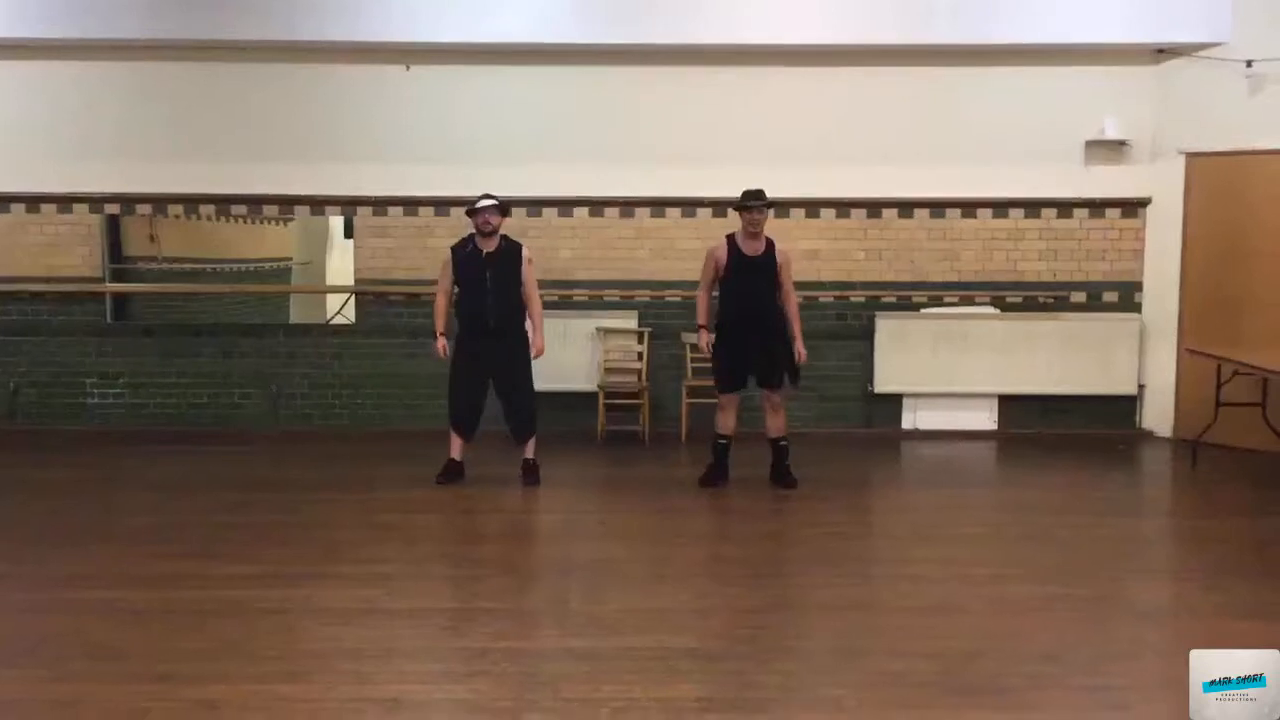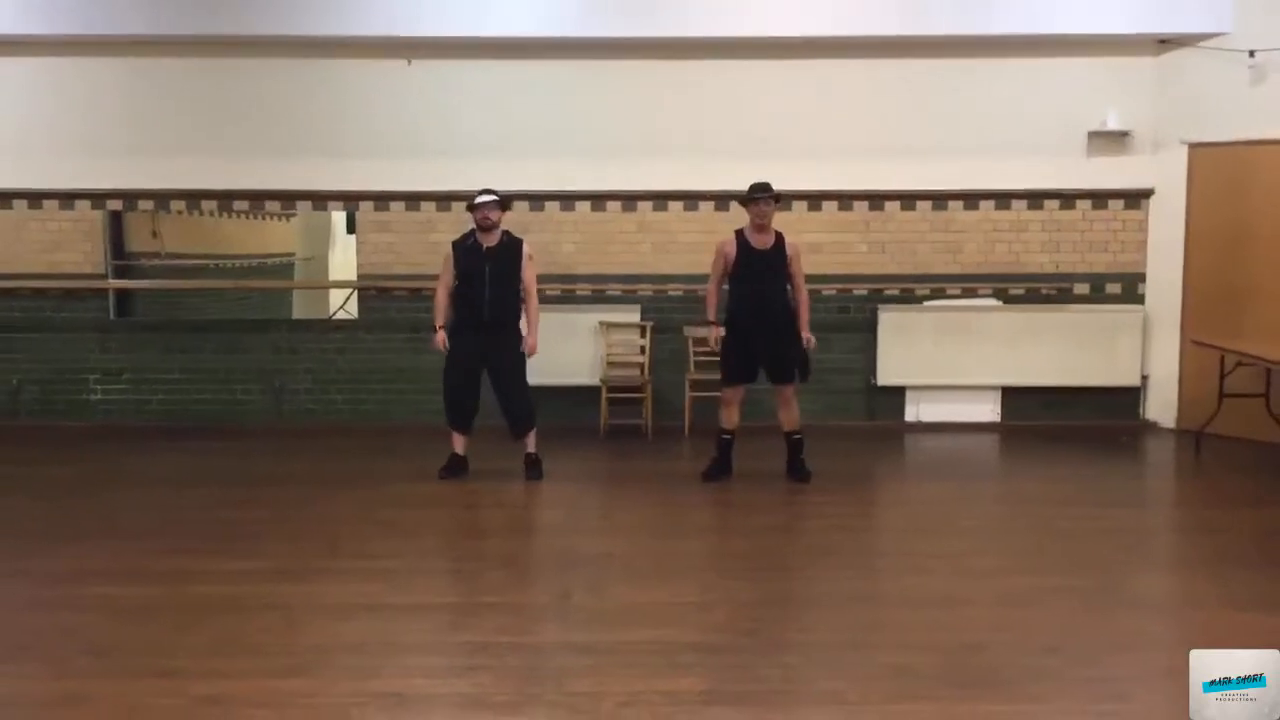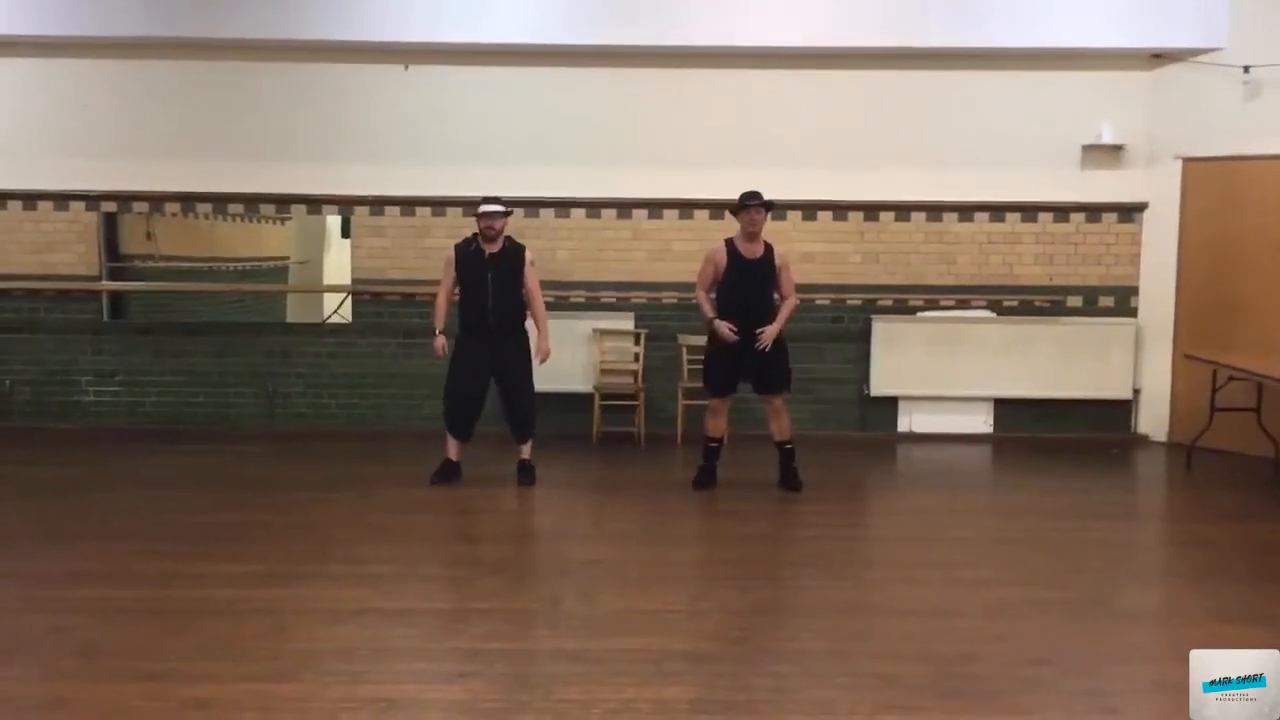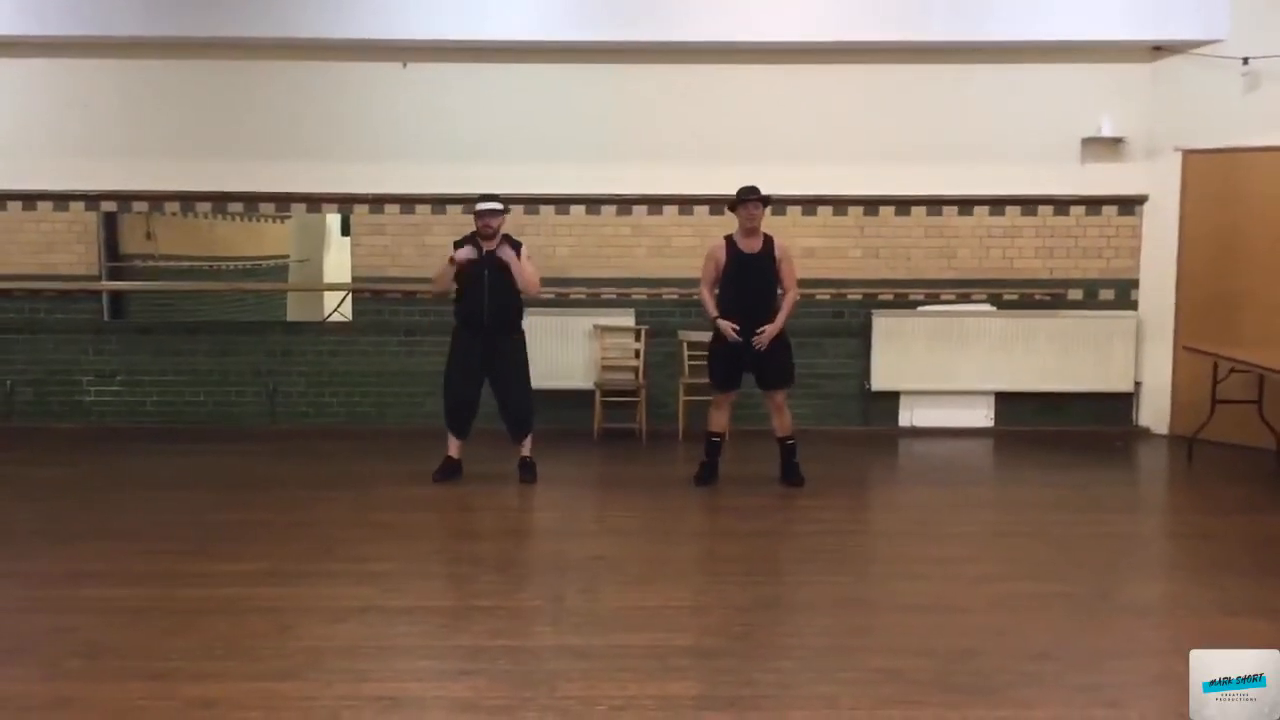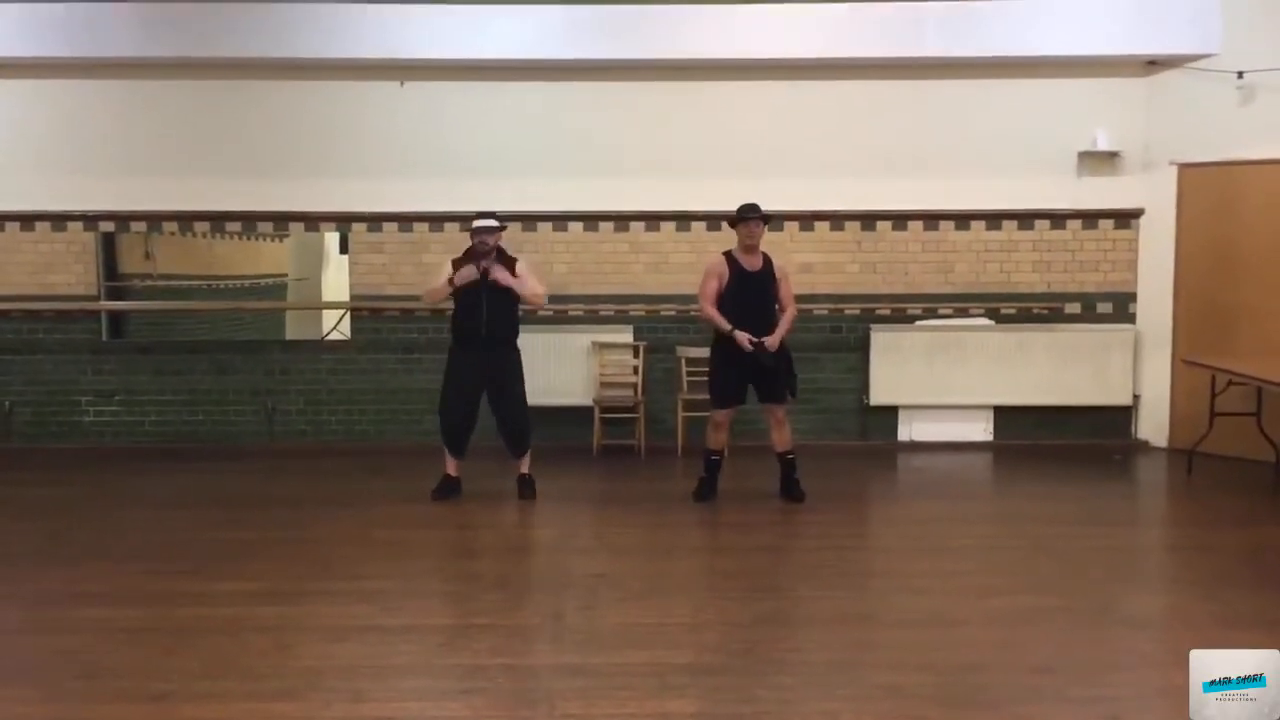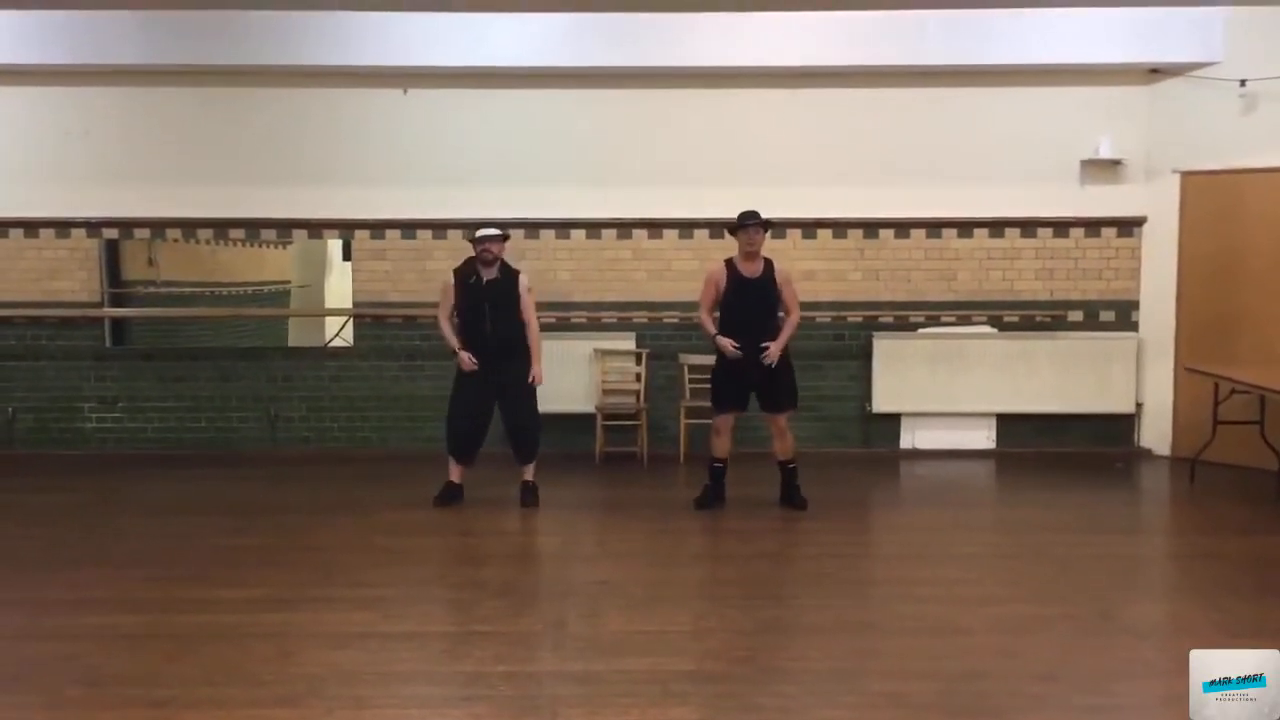
dt=0.7s
person 1, frame 1
left shoulder: (778, 253)
right shoulder: (720, 250)
left elbow: (788, 296)
right elbow: (704, 290)
left wrist: (797, 337)
right wrist: (703, 328)
left hip: (770, 335)
right hip: (730, 336)
left knee: (774, 400)
right knee: (726, 400)
left ankle: (780, 466)
right ankle: (719, 466)
person 1, frame 2
left shoulder: (788, 246)
right shoulder: (729, 245)
left elbow: (799, 288)
right elbow: (714, 285)
left wrist: (805, 326)
right wrist: (713, 323)
left hip: (780, 329)
right hip: (739, 330)
left knee: (786, 393)
right knee: (730, 394)
left ankle: (795, 460)
right ankle: (723, 460)
person 1, frame 3
left shoulder: (776, 256)
right shoulder: (719, 253)
left elbow: (789, 297)
right elbow: (701, 291)
left wrist: (776, 327)
right wrist: (715, 321)
left hip: (765, 338)
right hip: (726, 338)
left knee: (776, 403)
right knee: (717, 403)
left ankle: (788, 469)
right ankle: (708, 468)
person 1, frame 4
left shoulder: (777, 248)
right shoulder: (720, 248)
left elbow: (791, 291)
right elbow: (706, 289)
left wrist: (776, 325)
right wrist: (717, 319)
left hip: (768, 334)
right hip: (729, 334)
left knee: (777, 399)
right knee: (721, 397)
left ankle: (789, 464)
right ankle: (710, 463)
person 1, frame 5
left shoulder: (775, 267)
right shoulder: (720, 265)
left elbow: (789, 307)
right elbow: (706, 306)
left wrist: (778, 335)
right wrist: (733, 332)
left hip: (768, 349)
right hip: (729, 350)
left knee: (778, 414)
right knee: (720, 416)
left ankle: (789, 480)
right ankle: (709, 480)
person 1, frame 6
left shoulder: (777, 272)
right shoulder: (720, 272)
left elbow: (793, 312)
right elbow: (704, 311)
left wrist: (779, 343)
right wrist: (717, 337)
left hip: (770, 358)
right hip: (732, 357)
left knee: (780, 423)
right knee: (722, 423)
left ankle: (790, 488)
right ankle: (715, 488)
person 2, frame 1
left shoulder: (519, 253)
right shoulder: (457, 254)
left elbow: (531, 296)
right elbow: (443, 295)
left wrist: (537, 333)
right wrist: (440, 333)
left hip: (511, 341)
right hip: (470, 341)
left knee: (520, 401)
right knee: (462, 401)
left ankle: (529, 462)
right ankle: (455, 462)
person 2, frame 2
left shoulder: (519, 249)
right shoulder: (457, 249)
left elbow: (530, 293)
right elbow: (444, 290)
left wrist: (532, 333)
right wrist: (440, 327)
left hip: (505, 335)
right hip: (465, 335)
left knee: (516, 396)
right knee: (458, 395)
left ankle: (532, 456)
right ankle: (458, 457)
person 2, frame 3
left shoulder: (521, 255)
right shoulder: (459, 253)
left elbow: (534, 297)
right elbow: (444, 294)
left wrist: (543, 336)
right wrist: (439, 331)
left hip: (512, 340)
right hip: (471, 340)
left knee: (520, 400)
right knee: (459, 399)
left ankle: (525, 462)
right ankle: (451, 462)
person 2, frame 4
left shoulder: (518, 250)
right shoulder: (460, 248)
left elbow: (533, 289)
right elbow: (439, 286)
left wrist: (511, 261)
right wrist: (454, 262)
left hip: (507, 337)
right hip: (468, 336)
left knee: (517, 398)
right knee: (458, 396)
left ankle: (526, 459)
right ankle: (453, 459)
person 2, frame 5
left shoulder: (514, 266)
right shoulder: (456, 266)
left elbow: (540, 298)
right elbow: (429, 298)
left wrist: (510, 282)
right wrist: (455, 281)
left hip: (503, 353)
right hip: (464, 353)
left knee: (514, 414)
right knee: (453, 414)
left ankle: (524, 475)
right ankle: (451, 477)
person 2, frame 6
left shoulder: (517, 280)
right shoulder: (457, 279)
left elbow: (530, 322)
right elbow: (444, 317)
left wrist: (536, 363)
right wrist: (459, 350)
left hip: (514, 364)
right hip: (474, 364)
left knee: (524, 423)
right knee: (462, 423)
left ankle: (528, 483)
right ankle: (454, 484)
